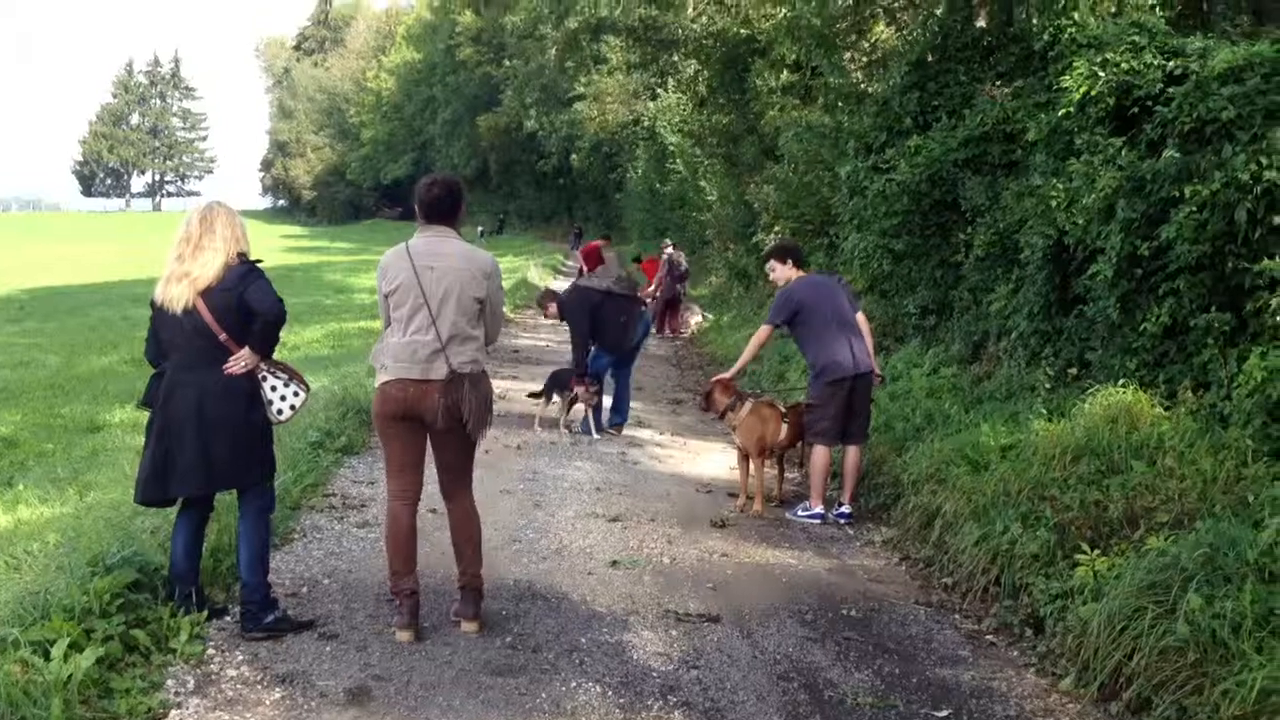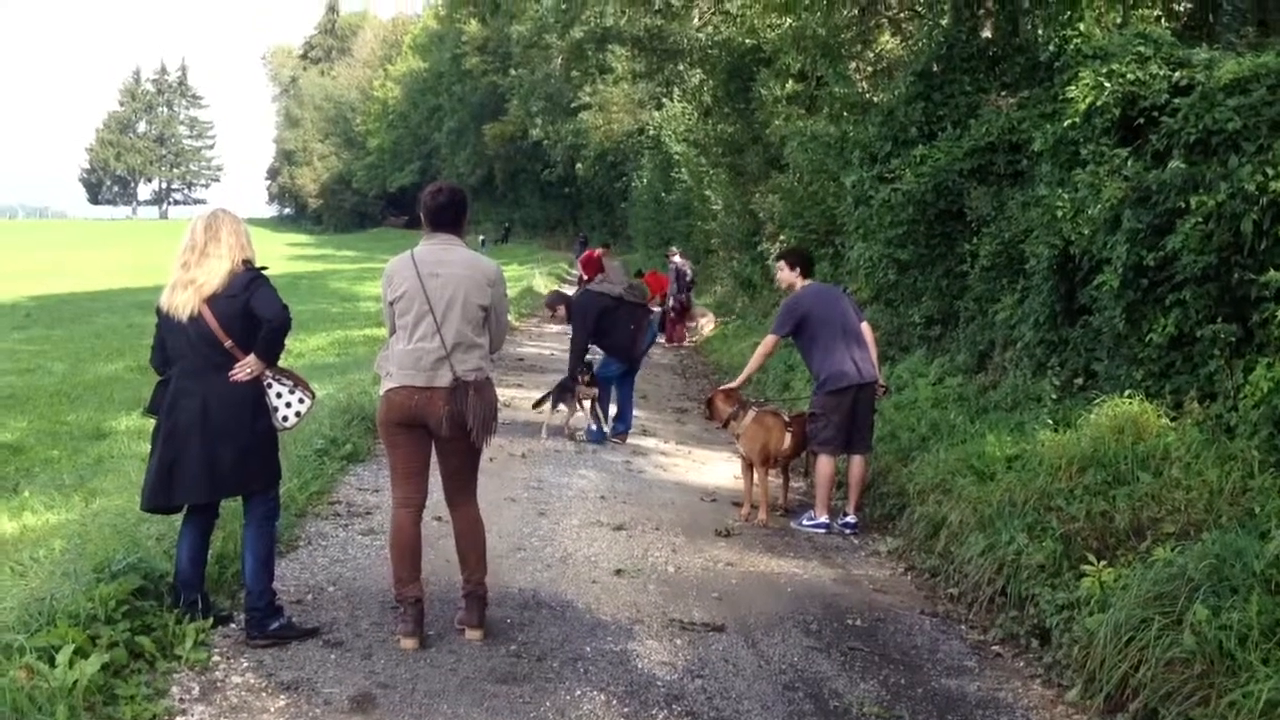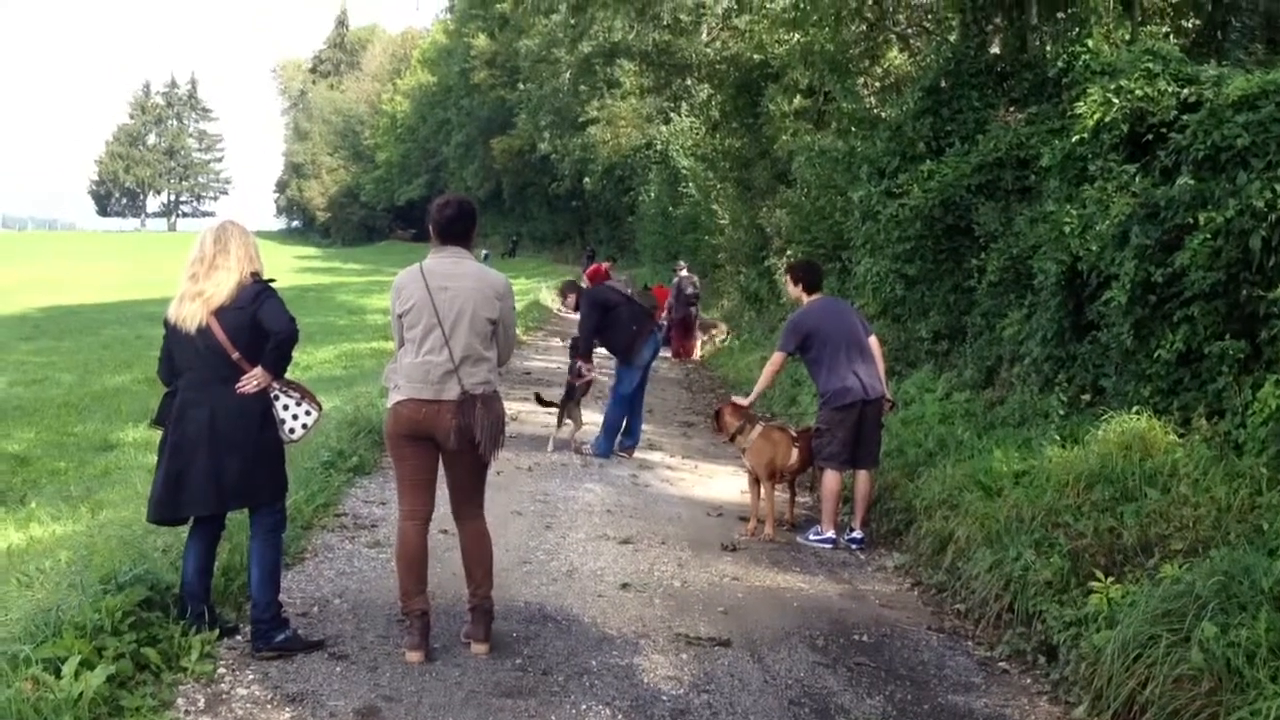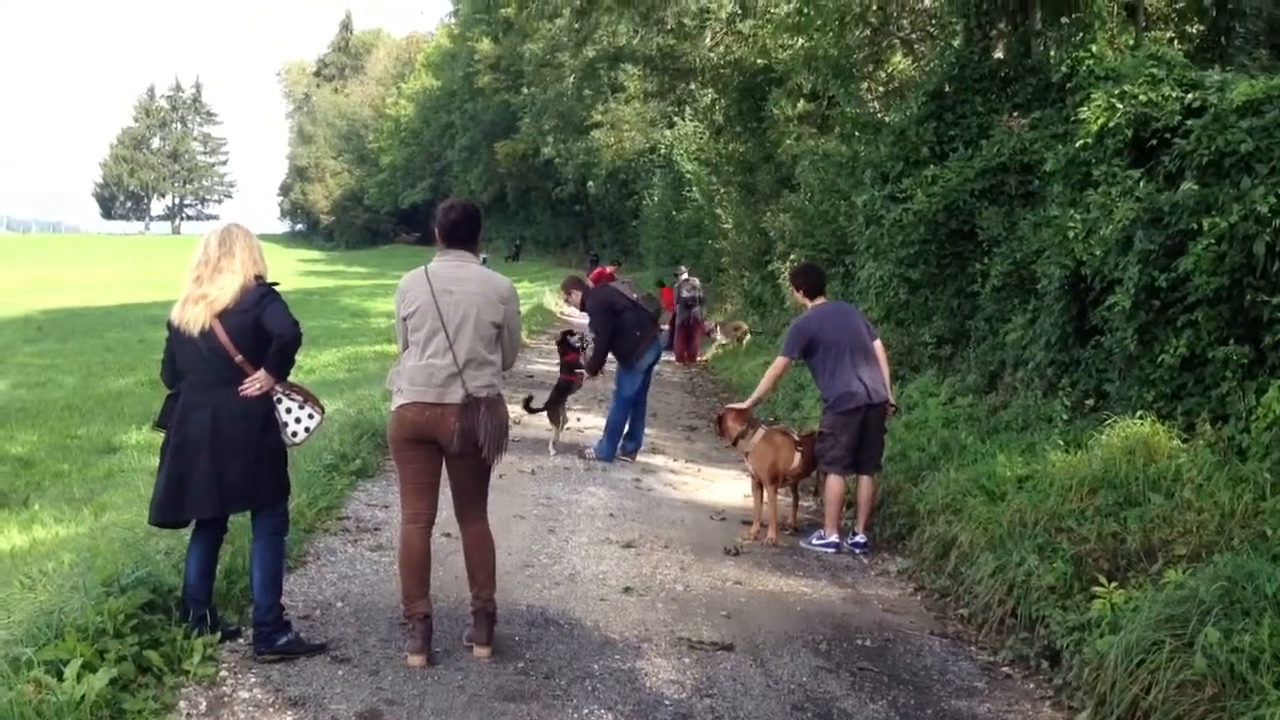
dt=0.5s
person 1, frame 1
left shoulder: (392, 261)
right shoulder: (482, 264)
left elbow: (387, 325)
right elbow: (491, 333)
left hip: (398, 384)
right hip: (458, 386)
left knee: (401, 495)
right knee: (459, 493)
left ankle: (405, 605)
right ankle: (469, 598)
person 1, frame 2
left shoulder: (397, 268)
right shoulder: (486, 271)
left elbow: (392, 331)
right elbow: (496, 340)
left hip: (402, 391)
right hip: (463, 394)
left knee: (406, 502)
right knee: (464, 500)
left ankle: (409, 613)
right ankle: (474, 606)
person 1, frame 3
left shoulder: (406, 281)
right shoulder: (496, 284)
left elbow: (399, 345)
right elbow: (504, 353)
left hip: (410, 405)
right hip: (470, 407)
left knee: (413, 515)
right knee: (471, 514)
left ankle: (416, 626)
right ankle: (480, 620)
person 1, frame 4
left shoulder: (411, 284)
right shoulder: (500, 288)
left elbow: (404, 347)
right elbow: (509, 357)
left hip: (414, 407)
right hip: (473, 411)
left knee: (416, 518)
right knee: (474, 517)
left ankle: (418, 629)
right ankle: (483, 623)
person 2, frame 1
left shoulder: (168, 286)
right shoulder: (240, 274)
left elbow: (154, 354)
right elbow: (272, 311)
right wrist: (257, 352)
left hip: (181, 408)
right hip: (231, 407)
left knee: (195, 502)
right knee: (255, 504)
left ankle: (184, 600)
right ankle: (257, 612)
person 2, frame 2
left shoulder: (173, 294)
right shoulder: (246, 281)
left elbow: (160, 361)
right elbow: (277, 317)
right wrist: (262, 358)
left hip: (187, 415)
right hip: (237, 414)
left knee: (199, 508)
right knee: (260, 510)
left ankle: (189, 606)
right ankle: (262, 618)
person 2, frame 3
left shoulder: (181, 305)
right shoulder: (253, 294)
left elbow: (167, 373)
right elbow: (285, 330)
right wrist: (269, 370)
left hip: (194, 427)
right hip: (244, 426)
left knee: (206, 521)
right knee: (266, 523)
left ankle: (195, 618)
right ankle: (268, 630)
person 2, frame 4
left shoulder: (185, 308)
right shoulder: (257, 297)
left elbow: (170, 375)
right elbow: (288, 334)
right wrist: (272, 373)
left hip: (197, 429)
right hip: (246, 429)
left knee: (208, 523)
right knee: (268, 526)
left ankle: (197, 620)
right ankle: (270, 634)
person 3, frame 1
left shoulder: (789, 294)
right shoulder: (833, 283)
left elbow: (760, 337)
right elbow: (862, 322)
left wrist: (733, 371)
right wrist: (873, 363)
left hip: (831, 371)
right hip: (861, 368)
left knee: (821, 439)
right knee: (853, 440)
left ankle: (815, 506)
right ankle: (845, 506)
person 3, frame 2
left shoulder: (795, 302)
right shoulder: (838, 293)
left elbow: (766, 348)
right elbow: (867, 332)
left wrist: (739, 381)
right wrist: (877, 375)
left hip: (835, 381)
right hip: (865, 378)
left knee: (826, 449)
right knee: (858, 449)
left ankle: (820, 516)
right ankle: (850, 516)
person 3, frame 3
left shoulder: (800, 319)
right shoulder: (846, 307)
left elbow: (774, 365)
right elbow: (875, 346)
left wrist: (750, 399)
right wrist: (884, 389)
left hip: (840, 397)
right hip: (871, 394)
left knee: (832, 464)
right knee: (863, 465)
left ankle: (827, 531)
right ankle: (856, 531)
person 3, frame 4
left shoulder: (804, 324)
right shoulder: (851, 311)
left elbow: (777, 370)
right elbow: (879, 351)
left wrist: (749, 403)
right wrist: (888, 394)
left hip: (844, 402)
right hip: (875, 398)
left knee: (835, 469)
right knee: (866, 470)
left ankle: (830, 535)
right ankle: (859, 535)
